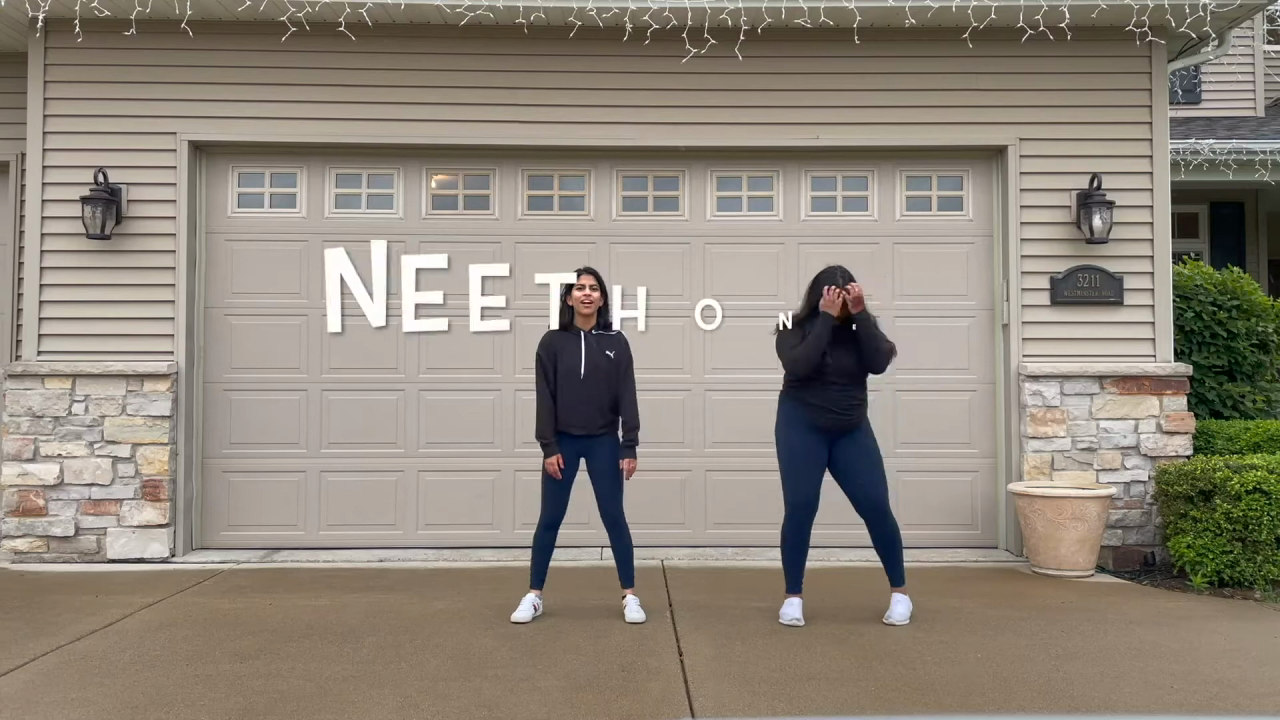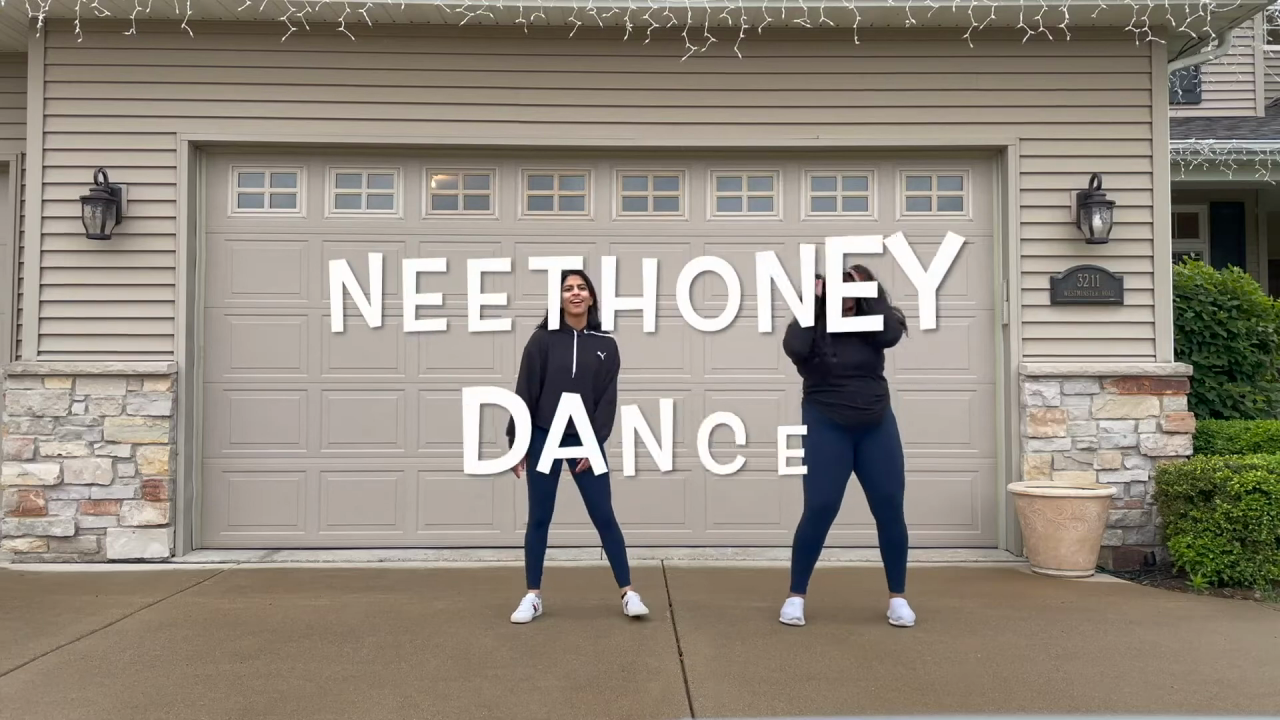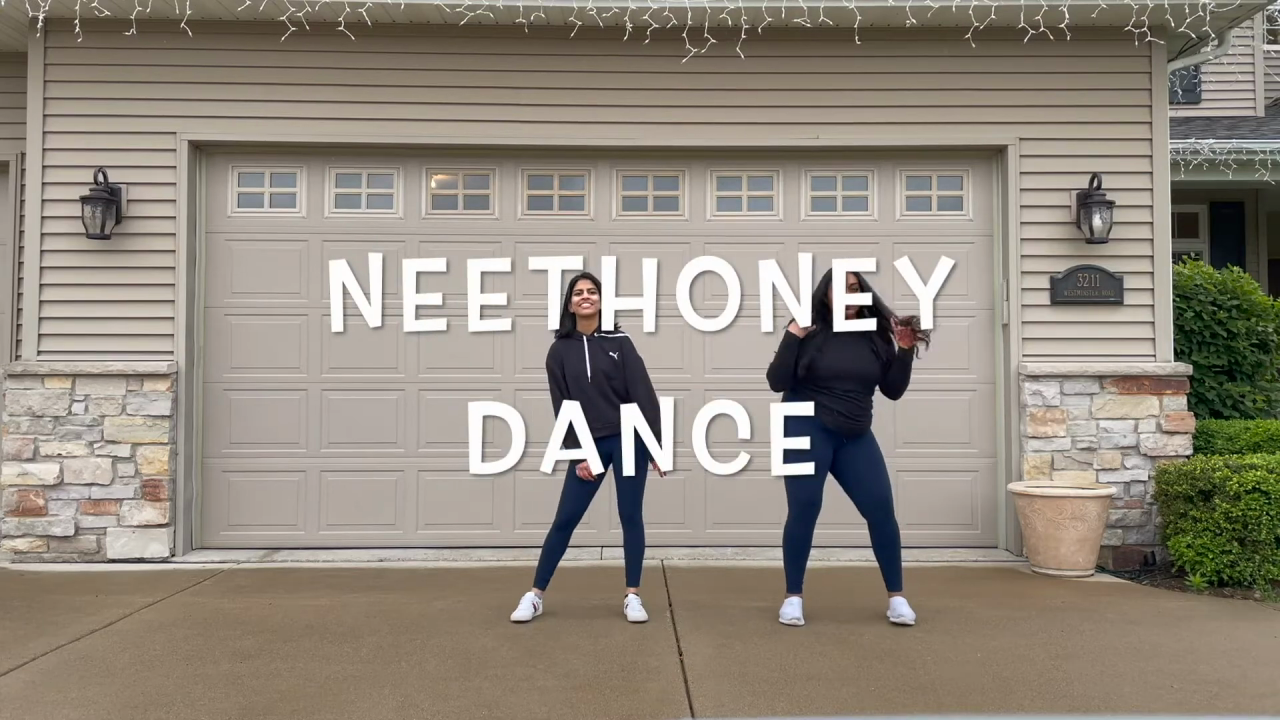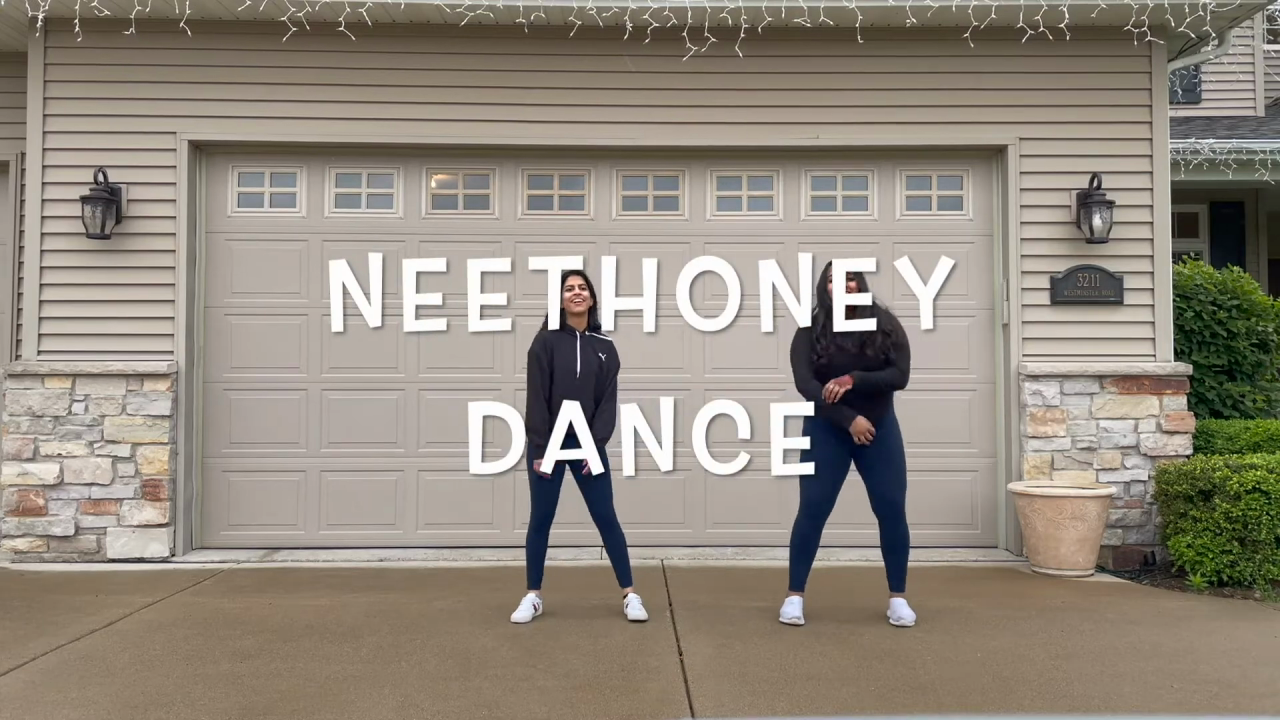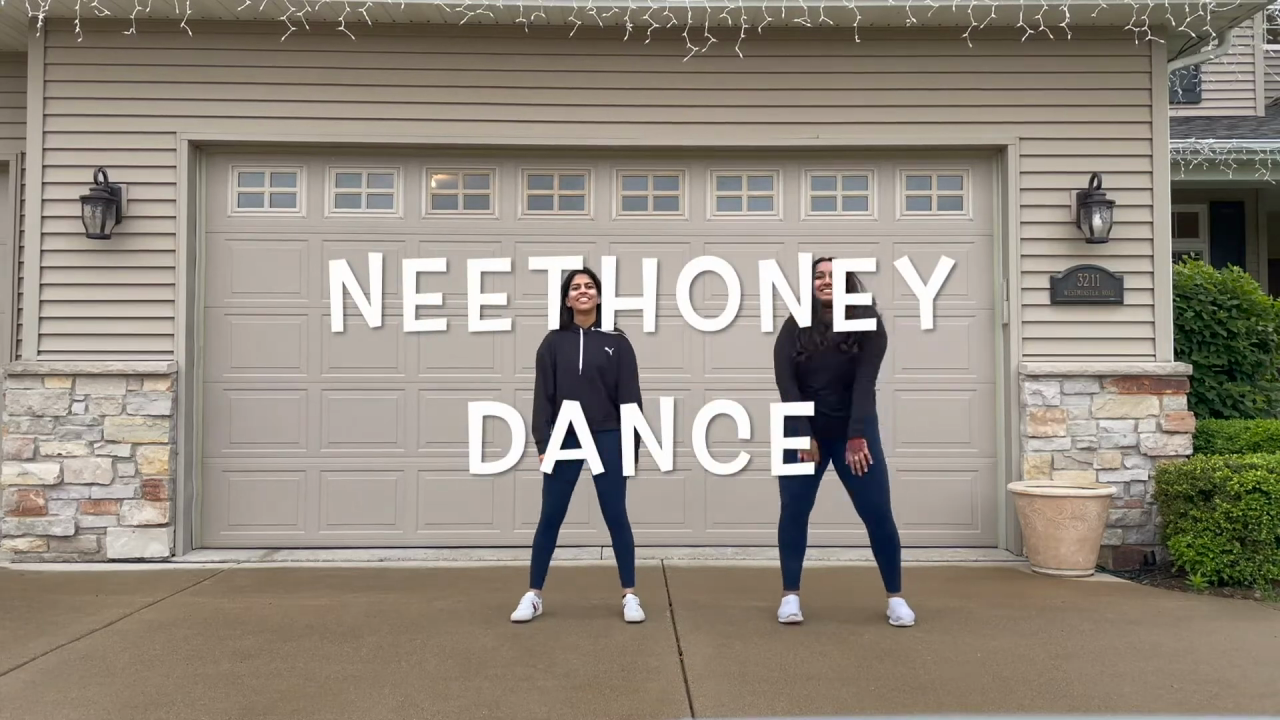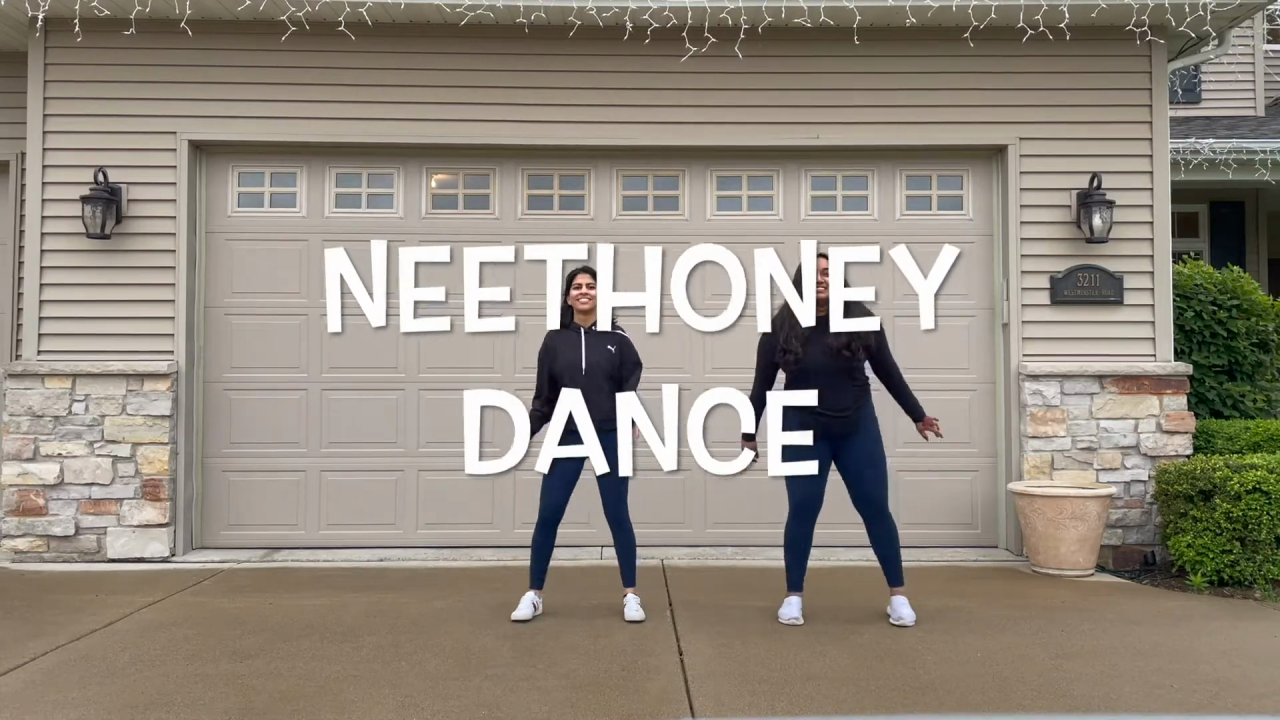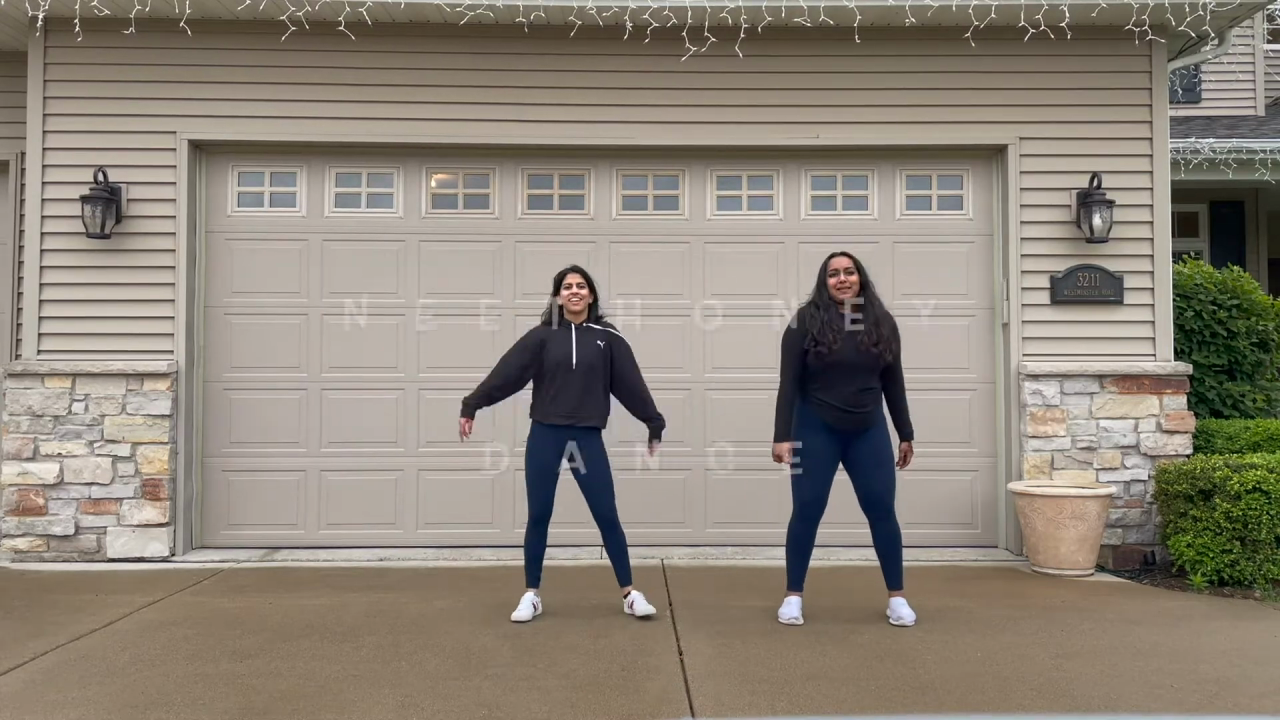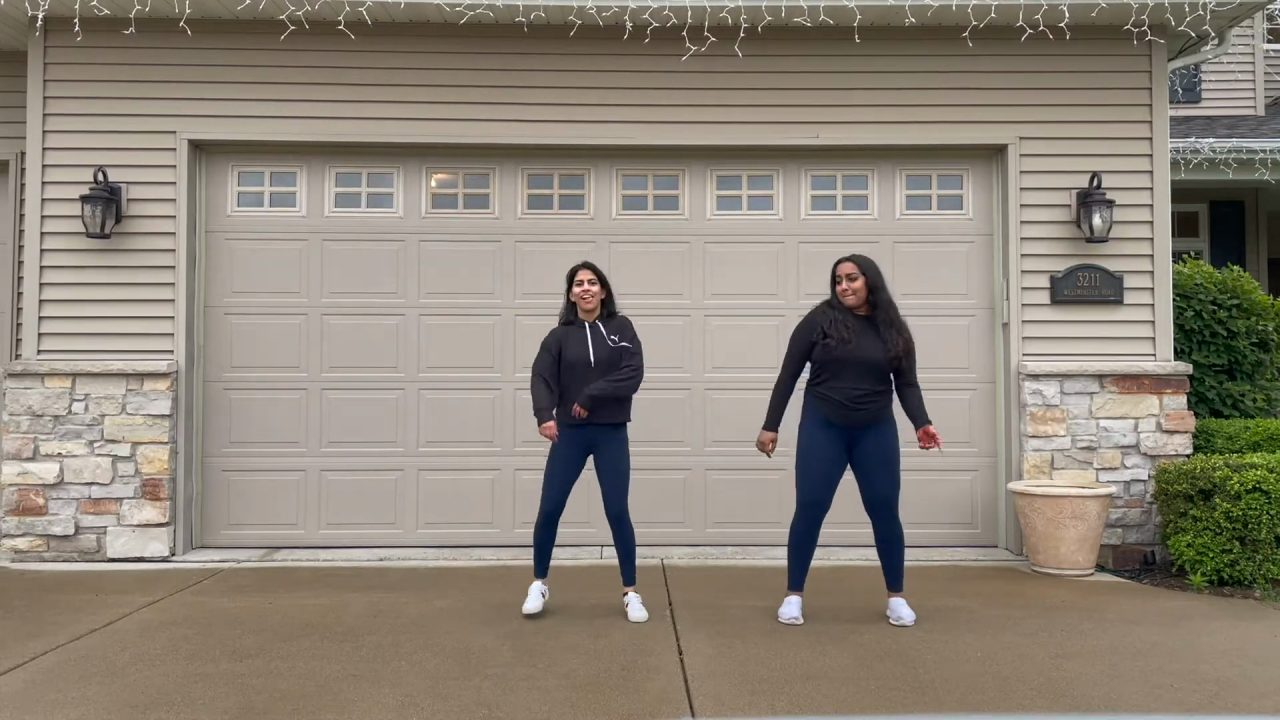
dt=0.5s
person 1, frame 1
left shoulder: (860, 328)
right shoulder: (795, 328)
left elbow: (880, 363)
right elbow: (799, 366)
left wrist: (859, 314)
right wrist: (825, 318)
left hip: (852, 430)
right hip: (801, 427)
left knee: (877, 508)
right knee: (800, 509)
left ankle: (899, 592)
right ankle: (792, 597)
person 1, frame 2
right shoulder: (809, 330)
left elbow: (890, 336)
right elbow: (795, 348)
left wrist: (868, 291)
right wrist: (811, 303)
left hip: (877, 428)
right hip: (826, 429)
left knee: (890, 510)
right knee: (819, 511)
left ankle: (897, 598)
right ankle: (796, 596)
person 1, frame 3
left shoulder: (876, 335)
right shoulder: (809, 332)
left elbow: (893, 391)
right elbow: (778, 383)
left wrist: (905, 353)
right wrist: (791, 339)
left hip: (856, 436)
right hip: (807, 429)
left knee: (881, 510)
right knee: (804, 511)
left ankle: (896, 597)
right ankle: (793, 597)
person 1, frame 4
left shoulder: (883, 323)
right shoulder: (811, 329)
left elbow: (901, 376)
right elbow: (804, 382)
left wrist: (854, 378)
right wrist: (848, 417)
left hip: (879, 430)
right hip: (827, 431)
left knee: (891, 511)
right knee: (813, 510)
left ankle: (897, 598)
right ankle: (794, 595)
person 1, frame 5
left shoulder: (867, 324)
right shoulder: (794, 329)
left elbow: (865, 381)
right elbow: (786, 383)
left wrist: (858, 436)
right wrist: (802, 438)
left hip: (855, 433)
right hip: (804, 433)
left knee: (877, 513)
right knee: (794, 510)
left ankle: (895, 597)
right ankle: (791, 595)
person 1, frame 6
left shoulder: (861, 322)
right shoulder: (781, 328)
left elbow: (888, 372)
right elbow: (762, 383)
left wrist: (918, 415)
right wrist: (749, 434)
left hip: (857, 428)
right hip: (804, 431)
left knee: (875, 507)
right knee: (803, 510)
left ankle: (897, 595)
right ankle: (793, 596)
person 1, frame 7
left shoulder: (881, 324)
right shoulder: (807, 322)
left elbow: (894, 382)
right elbow: (789, 382)
left wrist: (905, 434)
right wrist: (782, 436)
left hip: (868, 429)
right hip: (816, 429)
left knee: (881, 509)
right knee: (808, 509)
left ankle: (896, 597)
right ankle: (793, 596)
person 1, frame 8
left shoulder: (892, 328)
right shoulder: (819, 320)
left elbow: (906, 383)
right elbow: (789, 373)
left wrist: (922, 423)
right wrist: (770, 425)
left hip: (875, 430)
right hip: (823, 427)
left knee: (885, 510)
right knee: (810, 509)
left ankle: (896, 596)
right ankle: (793, 595)
person 2, frame 1
left shoulder: (616, 342)
right shoulder: (553, 341)
left elbow: (627, 397)
right elbow: (545, 397)
left wrist: (630, 448)
right wrist: (549, 447)
left hip: (603, 442)
right hip: (562, 442)
left knee: (615, 519)
right knee: (550, 520)
left ankle: (629, 596)
right ankle: (534, 596)
person 2, frame 2
left shoulder: (605, 344)
right shoulder: (543, 340)
left elbow: (607, 400)
right elbow: (525, 392)
left wrist: (593, 446)
right wrist: (516, 442)
left hip: (586, 442)
right hip: (544, 439)
left knee: (604, 517)
right knee: (539, 519)
left ankle: (628, 593)
right ankle: (533, 596)
person 2, frame 3
left shoulder: (620, 343)
right shoulder: (560, 350)
left elbow: (643, 396)
right elbow: (562, 405)
left wrist: (652, 448)
right wrist: (576, 454)
left hip: (626, 441)
right hip: (587, 445)
left knee: (630, 518)
right knee: (565, 520)
left ankle: (632, 596)
right ankle: (535, 595)
person 2, frame 4
left shoulder: (605, 346)
right shoulder: (546, 341)
left elbow: (607, 402)
right elbow: (536, 397)
left wrist: (594, 445)
right wrist: (539, 447)
left hip: (588, 445)
right hip: (548, 443)
left knee: (606, 519)
right knee: (541, 520)
left ankle: (630, 594)
right ankle: (533, 596)
person 2, frame 5
left shoulder: (616, 342)
right shoulder: (554, 343)
left elbow: (629, 396)
right elbow: (544, 397)
left wrist: (629, 448)
right wrist: (542, 445)
left hip: (607, 440)
right hip: (565, 441)
left knee: (616, 517)
right knee: (550, 518)
left ankle: (629, 596)
right ankle: (534, 596)
person 2, frame 6
left shoulder: (617, 339)
right shoulder: (555, 341)
left elbow: (631, 382)
right elbow: (545, 393)
right wrist: (528, 428)
left hip: (609, 440)
right hip: (566, 440)
left knee: (618, 518)
right knee: (547, 516)
left ankle: (630, 595)
right ankle: (534, 595)
person 2, frame 7
left shoulder: (607, 336)
right shoulder: (542, 336)
left elbow: (630, 384)
right elbow: (507, 374)
left wrist: (655, 426)
right wrist: (471, 406)
left hip: (588, 438)
right hip: (544, 436)
left knee: (606, 516)
right knee: (538, 517)
left ankle: (629, 592)
right ankle: (532, 595)
person 2, frame 8
left shoulder: (621, 328)
right shoulder: (560, 336)
left elbow: (633, 375)
right elbow: (541, 377)
left wrist: (591, 395)
right wrist: (544, 415)
left hip: (611, 434)
right hip: (569, 434)
left knee: (618, 514)
right knee: (549, 510)
left ankle: (630, 593)
right ankle: (539, 584)
